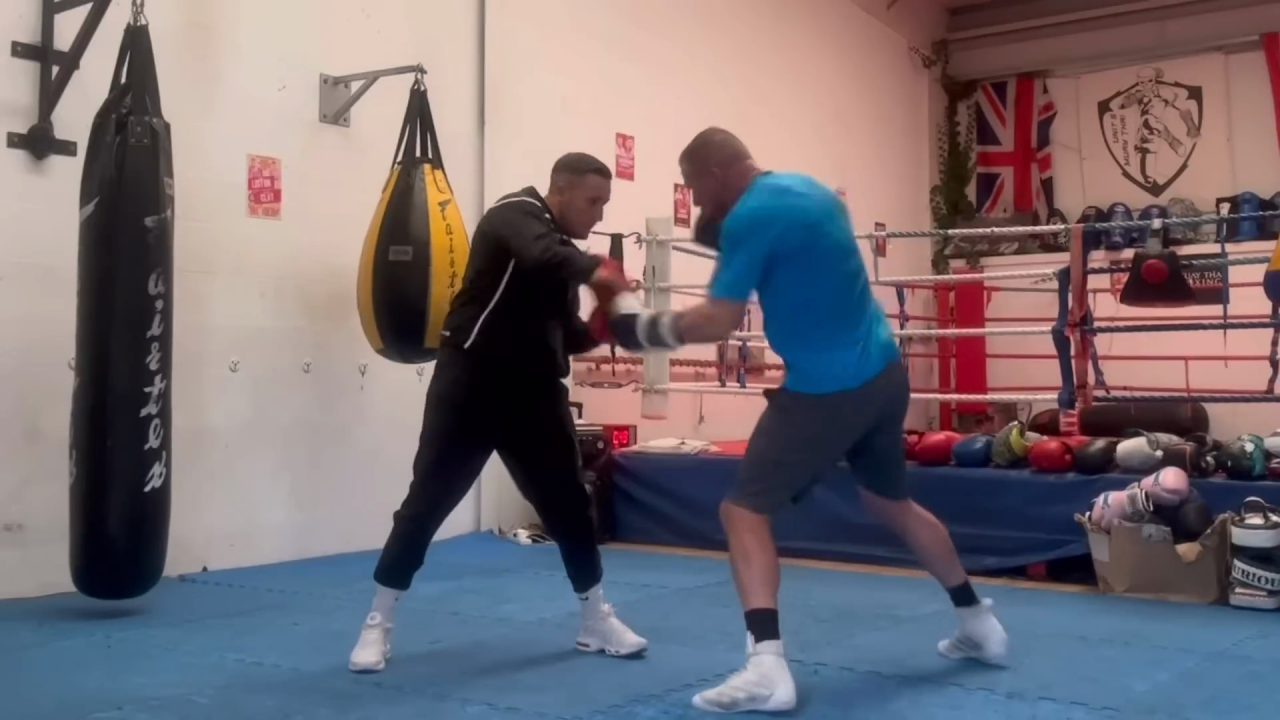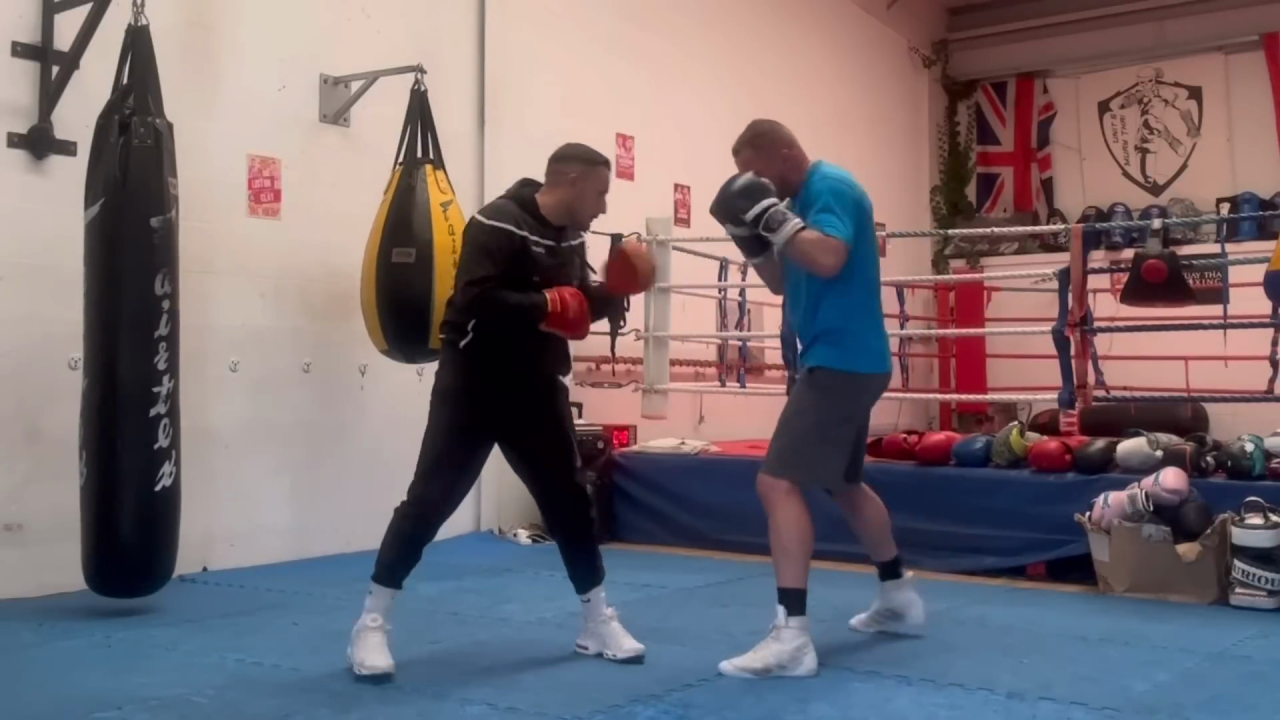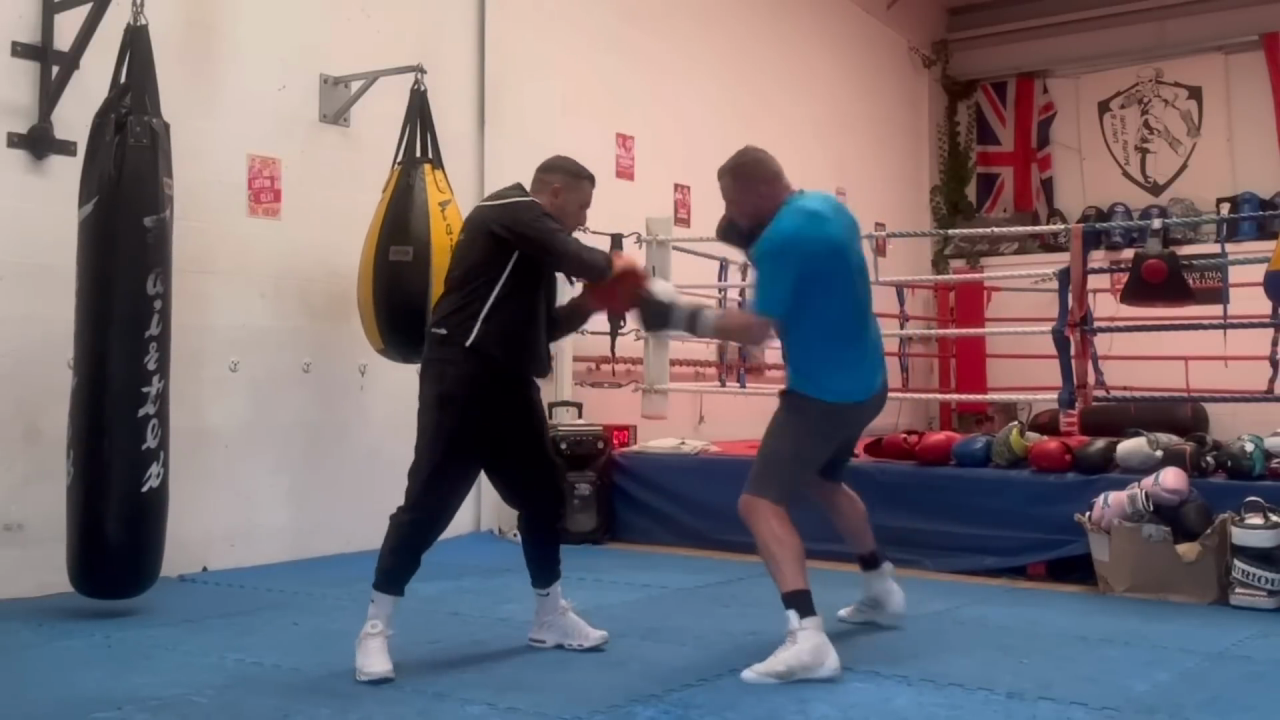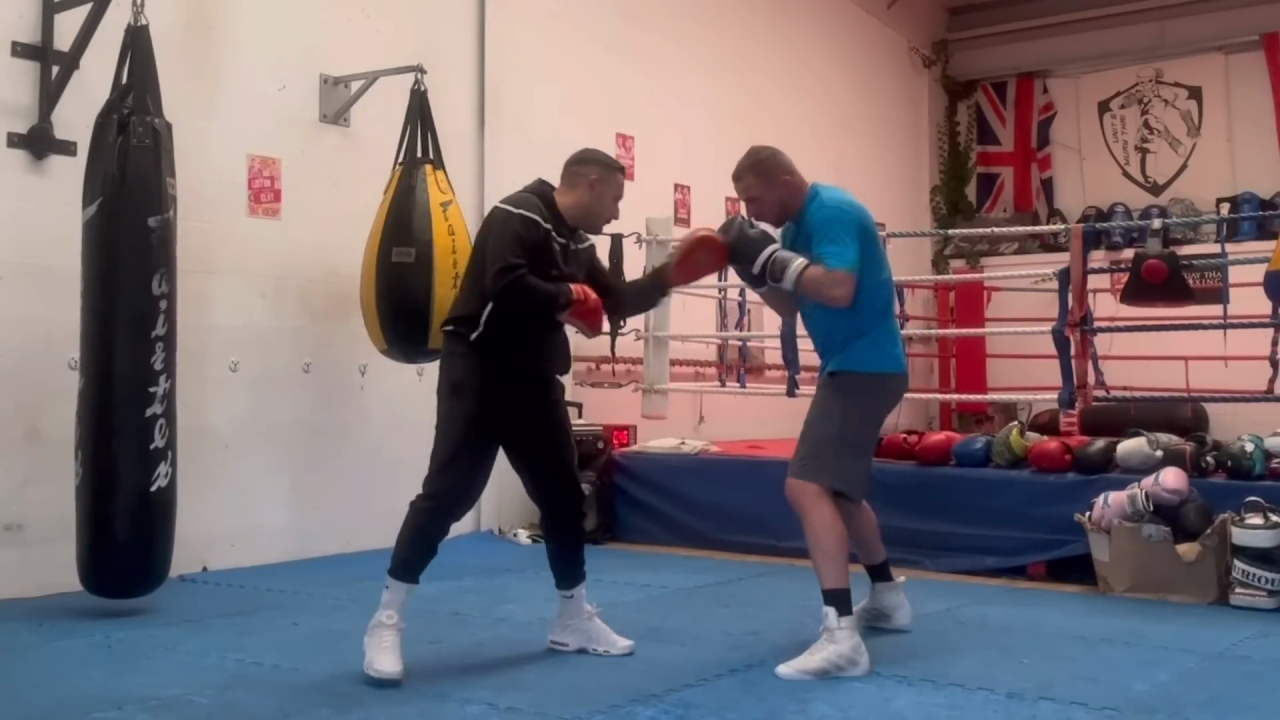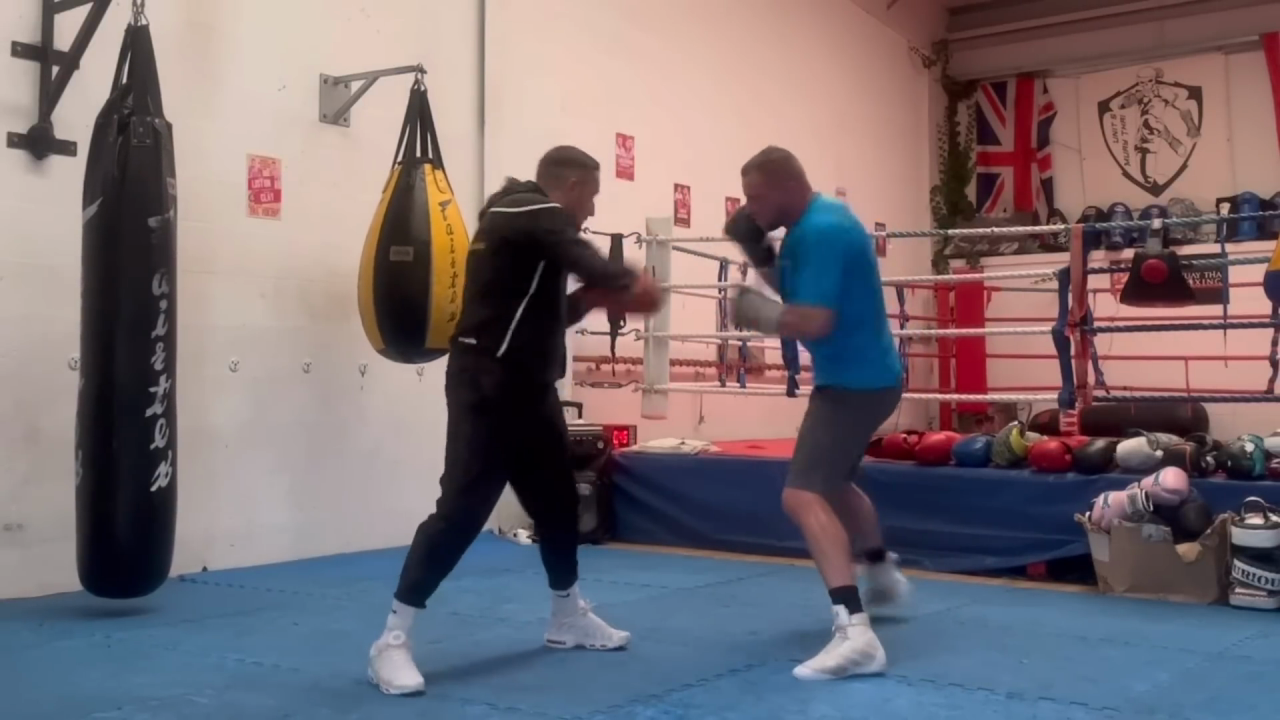
dt=1s
person 1, frame 1
left shoulder: (755, 215)
right shoulder: (810, 192)
left elbow: (720, 320)
left wrist: (642, 323)
left hip: (828, 388)
right hip: (883, 369)
left knee: (744, 512)
right knee: (892, 502)
left ankle: (766, 666)
right ankle: (975, 619)
person 1, frame 2
left shoulder: (832, 187)
right shoulder: (805, 197)
left elbow: (827, 260)
right elbow: (778, 279)
left wrist: (768, 211)
right wrist: (746, 232)
left hip: (841, 362)
right hip: (848, 362)
left knee: (778, 483)
right knee: (844, 482)
left ankle: (791, 637)
right ankle: (899, 593)
person 1, frame 3
left shoulder: (789, 235)
right shoulder: (830, 208)
left elbow: (755, 324)
left wrist: (680, 316)
right wrist: (747, 237)
left hip: (831, 391)
right hip: (864, 384)
left knee: (760, 503)
right knee: (823, 480)
left ankle: (808, 638)
right ankle: (879, 585)
person 1, frame 4
left shoulder: (832, 211)
right shoulder: (796, 225)
left elbow: (840, 290)
right elbow: (789, 306)
left wrist: (773, 259)
right wrist: (754, 266)
left hip: (864, 369)
right hip: (855, 369)
left knee: (806, 487)
right knee: (837, 487)
left ankle: (840, 636)
right ankle: (887, 596)
person 1, frame 5
left shoulder: (825, 229)
right shoulder: (806, 226)
left elbow: (813, 322)
right elbow: (787, 287)
left wrist: (754, 310)
right wrist: (759, 249)
left hip: (854, 383)
right hip: (862, 380)
left knee: (803, 496)
right knee: (831, 479)
left ankle: (855, 634)
right ankle: (882, 571)
person 2, frame 1
left shoulder: (566, 247)
right shoulder: (514, 218)
left elbow: (563, 337)
right elbow: (543, 259)
left wrist: (601, 329)
right wrist: (596, 270)
left hip: (535, 389)
right hip: (472, 381)
left knee: (568, 501)
right knee: (429, 500)
left ankle: (597, 618)
right ankle: (378, 625)
person 2, frame 2
left shoulder: (568, 238)
right shoulder: (498, 223)
left elbow: (580, 306)
right elbow: (480, 298)
left wrist: (609, 291)
right wrist: (547, 306)
left hip: (536, 383)
right hip: (474, 380)
left knee: (568, 499)
right knee: (431, 498)
left ankle: (598, 623)
right ankle: (371, 624)
person 2, frame 3
left shoulder: (528, 225)
right shoulder: (511, 210)
left elbow: (532, 325)
right elbow: (573, 258)
left wrist: (576, 311)
right wrist: (614, 267)
left hip: (509, 381)
right hip: (460, 374)
left knee: (542, 494)
right knee: (430, 499)
left ankle: (551, 616)
right ankle: (375, 629)
person 2, frame 4
left shoulder: (573, 240)
right shoulder: (518, 215)
left elbow: (613, 302)
right elbow: (504, 285)
left wrist: (670, 274)
right wrist: (565, 298)
left hip: (533, 380)
right hip: (477, 369)
left knee: (563, 497)
right knee: (447, 492)
left ankle: (574, 620)
right ankle: (385, 623)
person 2, frame 5
left shoulder: (536, 221)
right shoulder: (525, 214)
right elbow: (595, 271)
left wrist: (589, 299)
right wrist: (633, 285)
left hip: (528, 384)
right hip: (487, 383)
left knee: (555, 499)
right knee: (462, 510)
left ankle: (569, 616)
right ankle: (393, 641)
